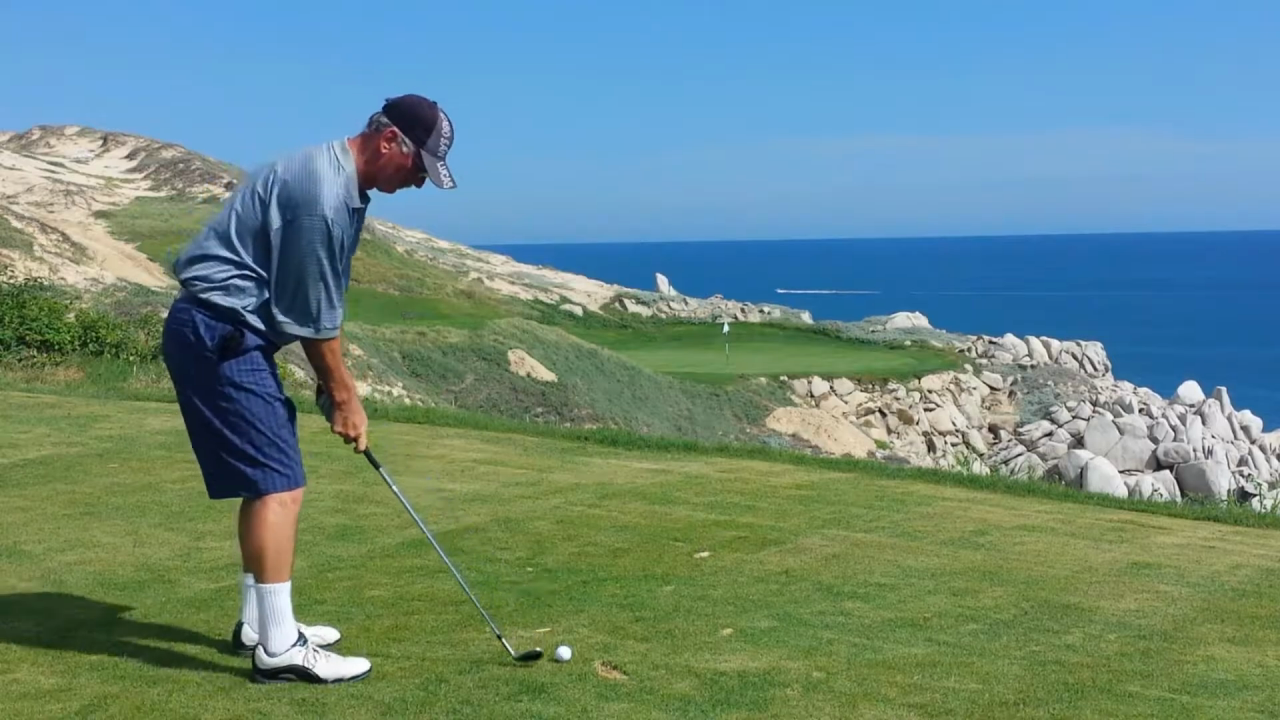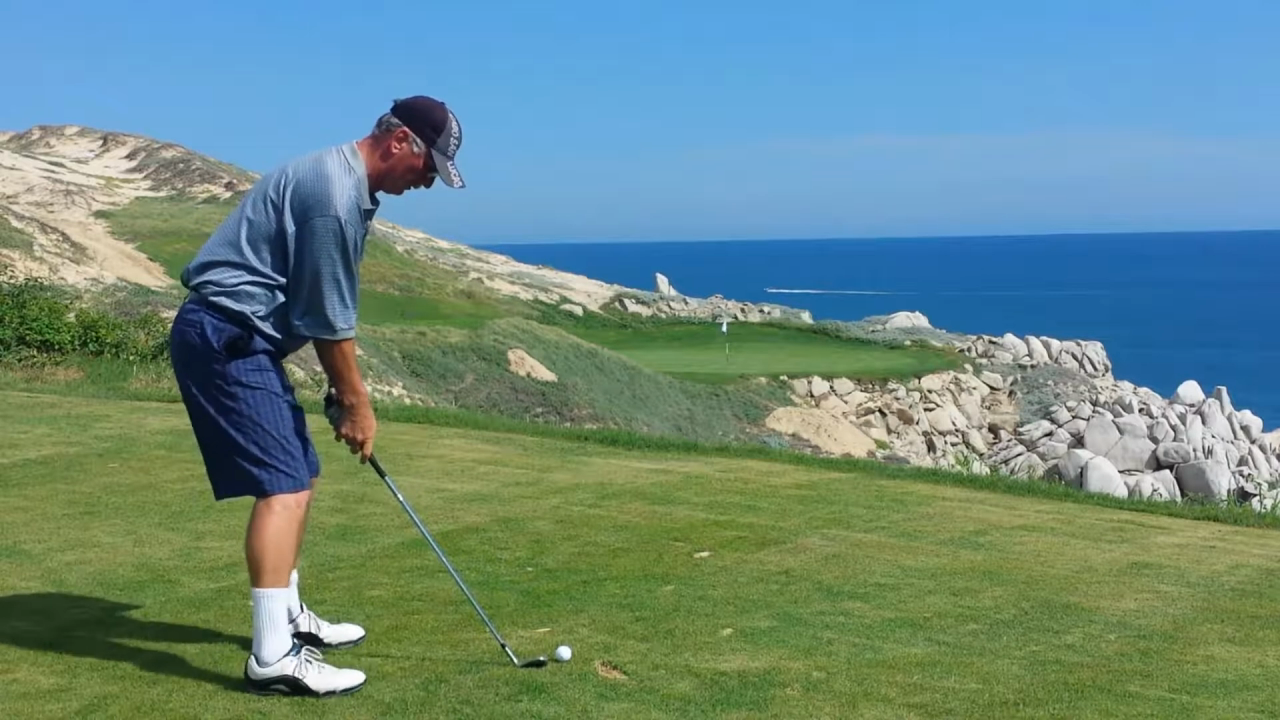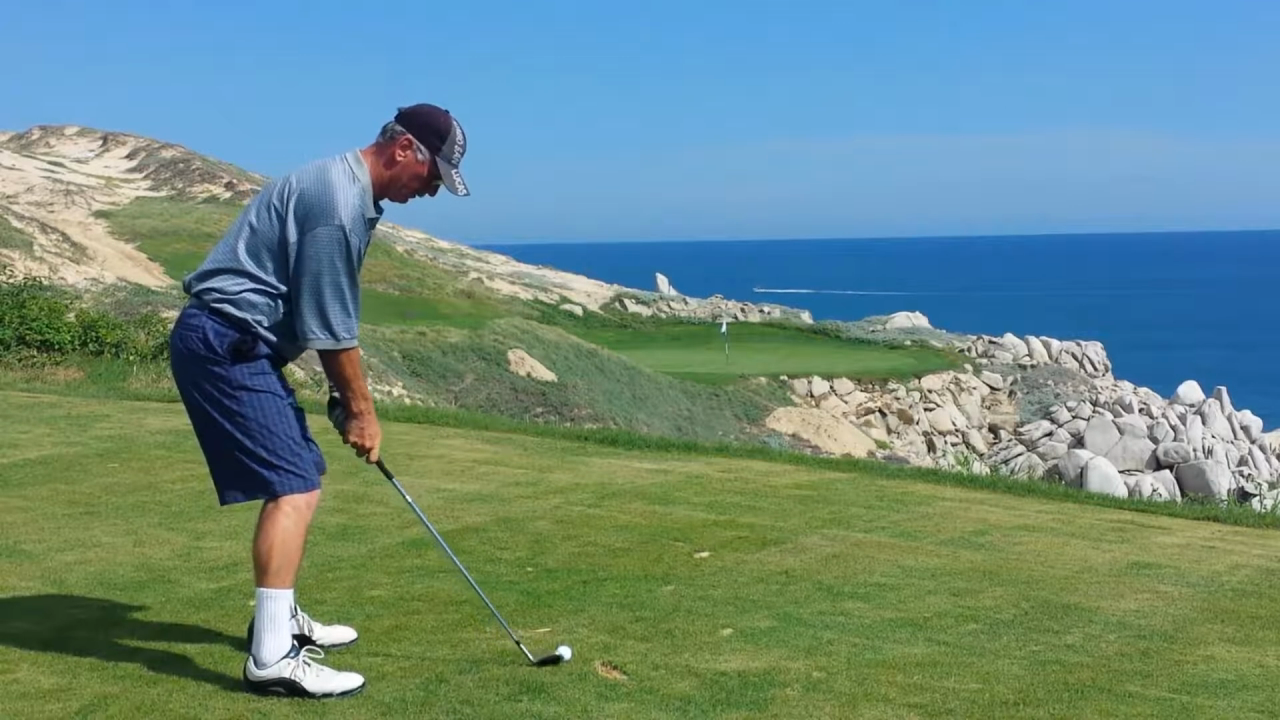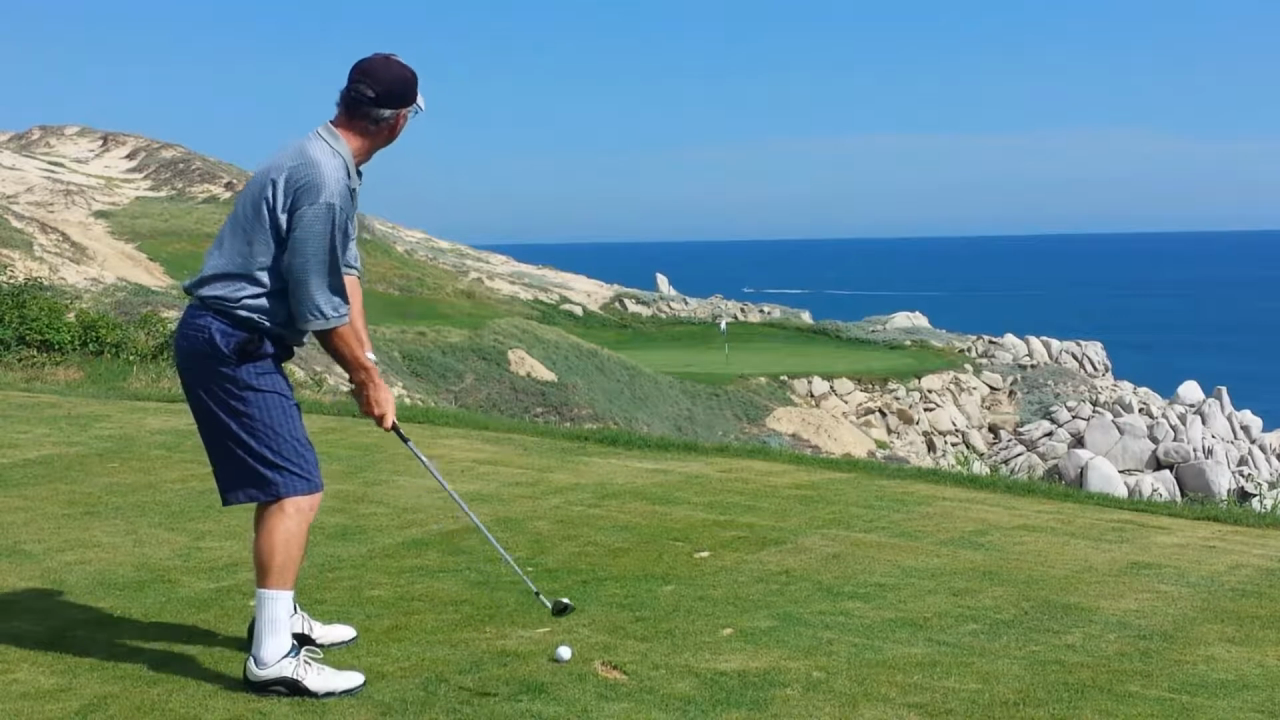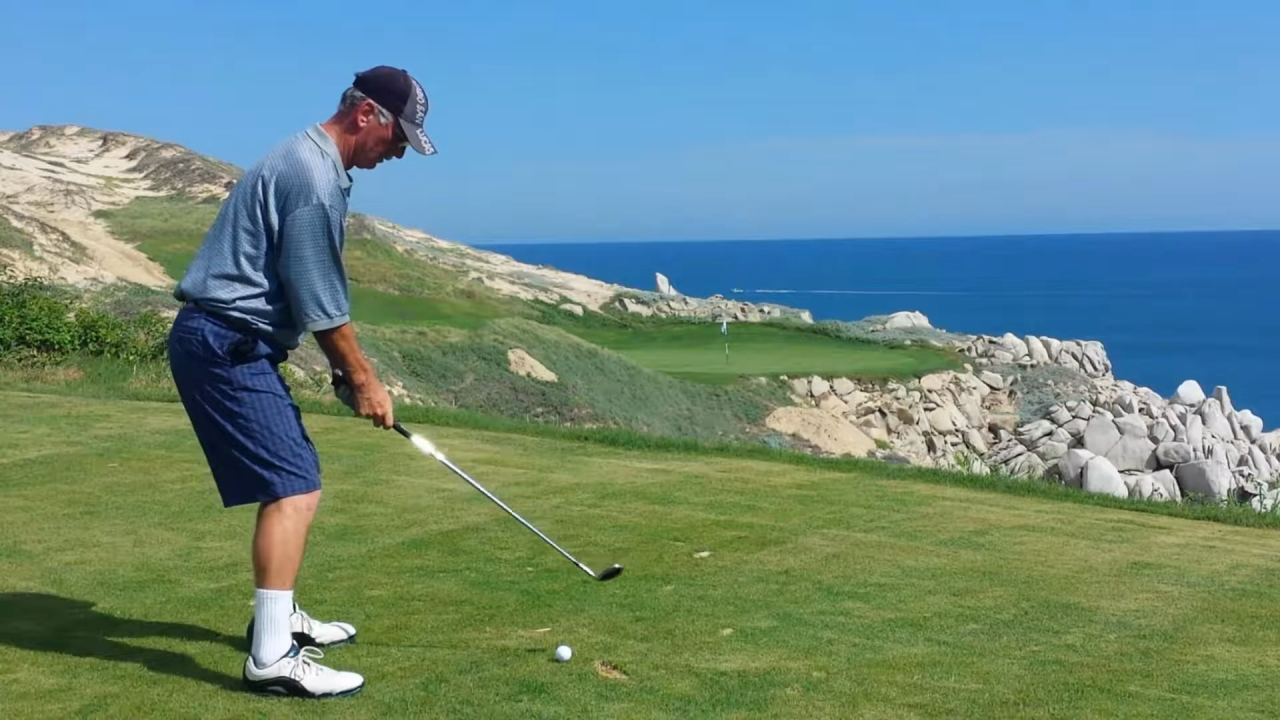
dt=1s
person 1, frame 1
left shoulder: (340, 182)
right shoulder: (321, 195)
left elbow: (310, 305)
right elbow: (313, 315)
left wrist: (332, 384)
right wrist: (345, 398)
left hip: (228, 332)
right hip: (219, 332)
left knee: (265, 480)
right knee: (278, 482)
left ankle: (259, 622)
right ankle: (278, 647)
person 1, frame 2
left shoulder: (346, 182)
right shoulder: (334, 194)
left elbow: (324, 309)
right elbow: (328, 316)
left wrist: (341, 391)
right wrist: (357, 404)
left hip: (236, 337)
right hip: (226, 338)
left knee: (298, 474)
right knee: (283, 485)
left ankle: (285, 617)
right ankle: (274, 657)
person 1, frame 3
left shoulder: (345, 186)
right shoulder: (337, 202)
left elbow: (328, 317)
right elbow: (331, 327)
left wrist: (345, 396)
right wrist: (361, 410)
left hip: (235, 343)
right hip: (226, 345)
left knee: (300, 477)
right knee: (293, 487)
left ankle: (278, 617)
right ankle: (273, 658)
person 1, frame 4
left shoulder: (326, 163)
right shoulder: (325, 180)
left elbow: (343, 272)
right elbow: (317, 306)
left wrist: (366, 359)
right wrist: (367, 380)
left hip: (233, 340)
right hip: (231, 343)
left knee: (280, 483)
right knee: (294, 488)
left ankle: (278, 618)
right ankle: (274, 659)
person 1, frame 5
left shoulder: (310, 162)
right shoulder: (312, 177)
left elbow: (316, 293)
right elbow: (320, 303)
left wrist: (347, 370)
right wrist: (364, 380)
left hip: (233, 343)
right hip: (226, 346)
left knee: (293, 479)
right knee: (292, 490)
left ankle: (278, 616)
right ankle: (273, 658)
